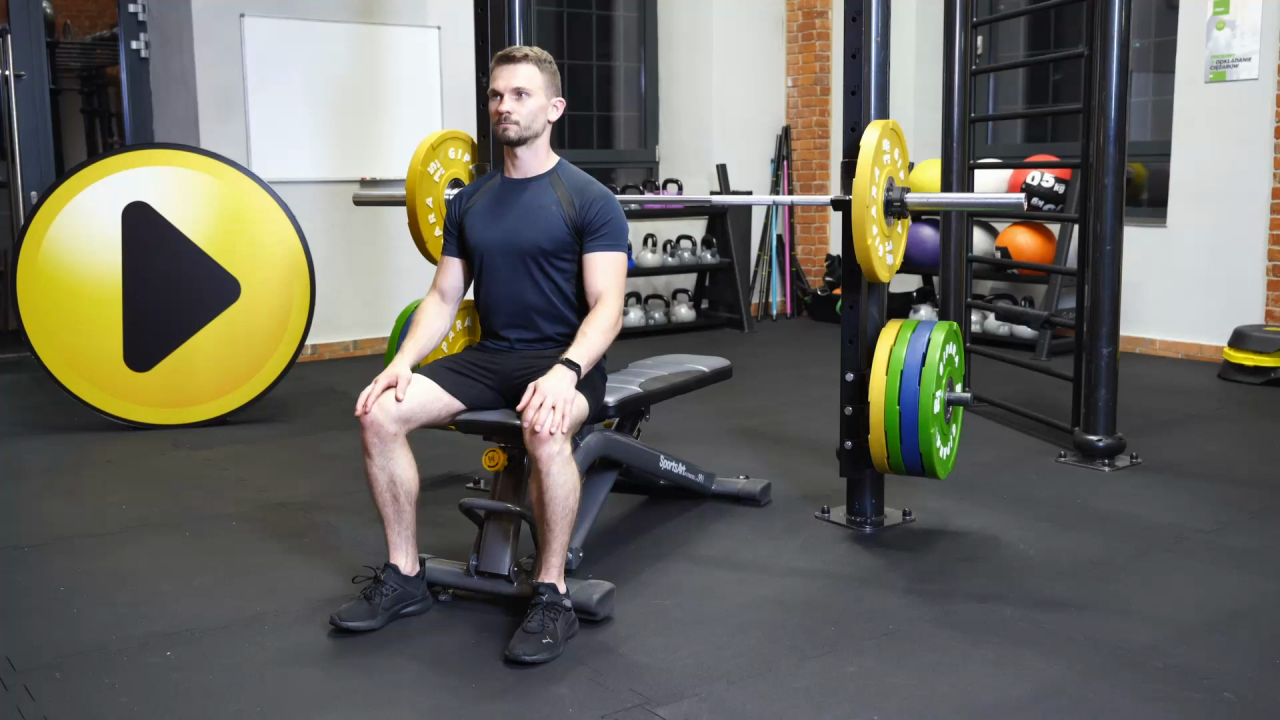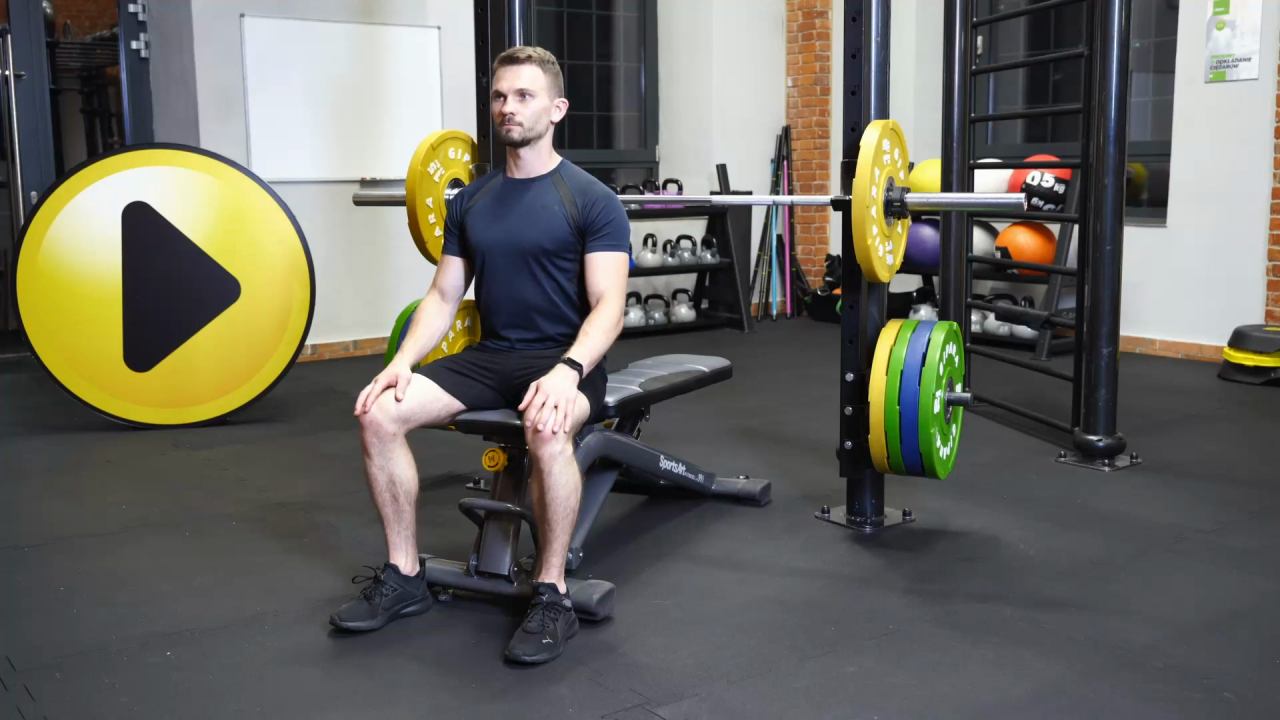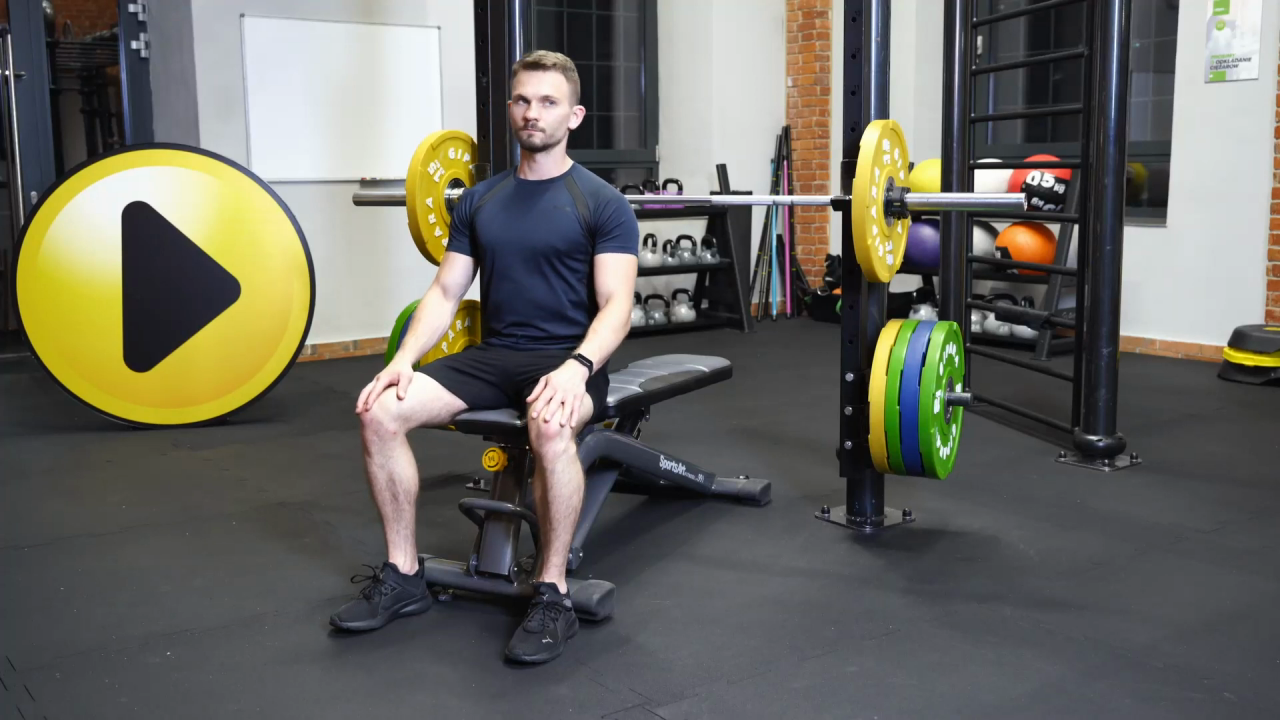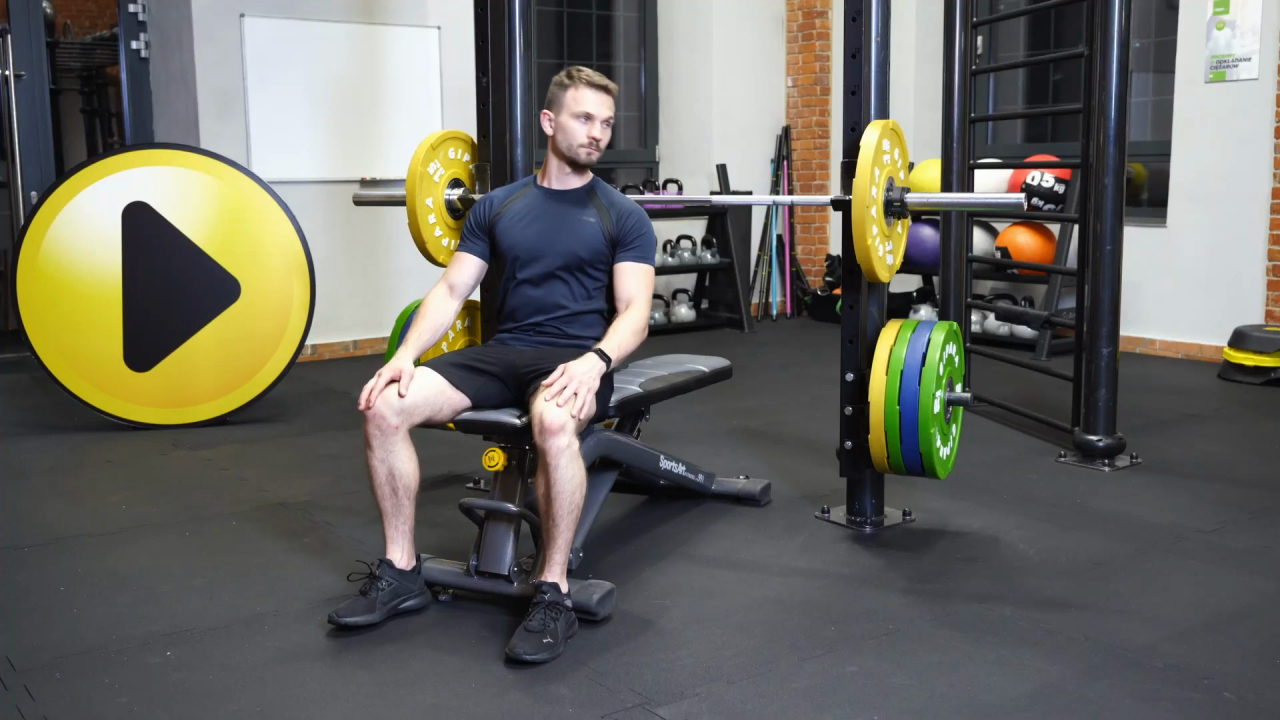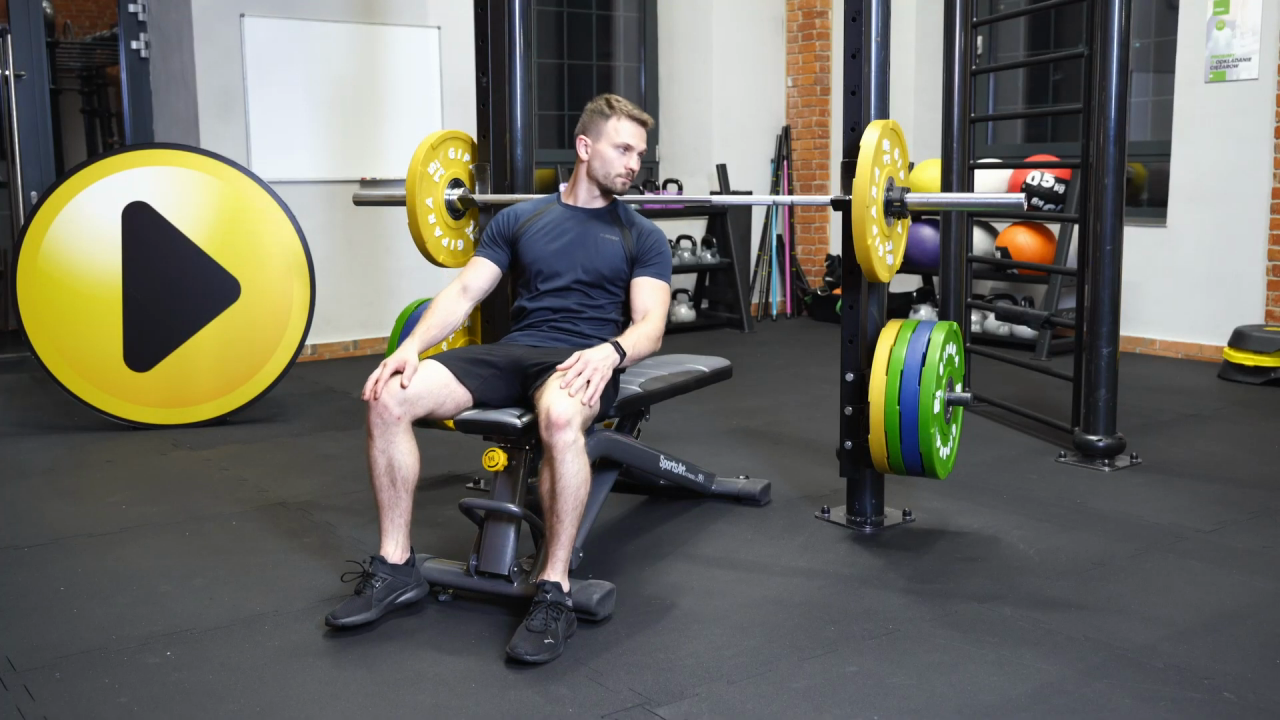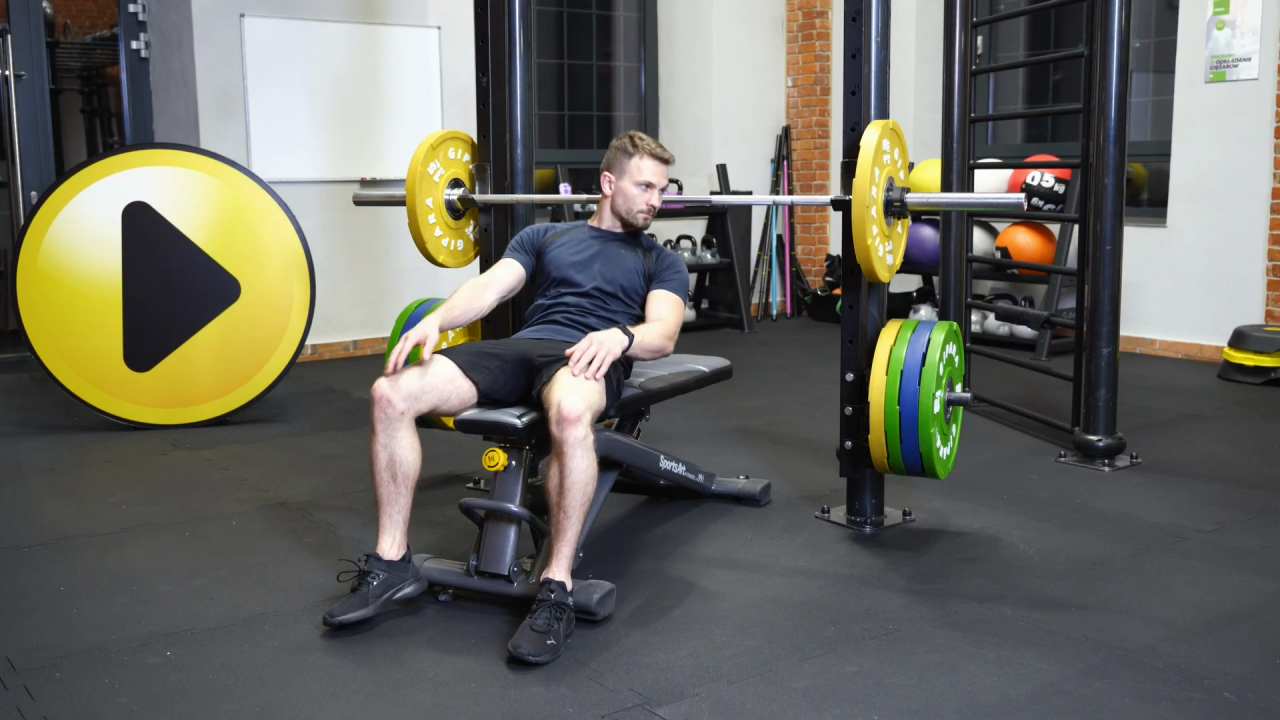
dt=0.4s
person 1, frame 1
left shoulder: (590, 200)
right shoulder: (469, 201)
left elbow: (607, 307)
right elbow: (444, 296)
left wrist: (565, 371)
right wrist: (404, 359)
left hip: (564, 362)
right hip: (489, 357)
left knee: (545, 430)
right knee: (379, 412)
left ankle: (552, 596)
right ankle: (403, 576)
person 1, frame 2
left shoulder: (592, 200)
right shoulder: (470, 201)
left elbow: (608, 306)
right elbow: (443, 296)
left wrist: (568, 370)
right wrist: (403, 360)
left hip: (564, 361)
right hip: (490, 356)
left knee: (547, 431)
right knee: (380, 413)
left ankle: (552, 595)
right ankle: (404, 577)
person 1, frame 3
left shoulder: (603, 204)
right shoulder: (480, 200)
left elbow: (616, 306)
right elbow: (445, 292)
left wrist: (577, 366)
right wrist: (404, 358)
left hip: (568, 360)
right hip: (493, 355)
left knee: (550, 427)
right knee: (380, 412)
left ankle: (553, 595)
right ankle: (403, 575)
person 1, frame 4
left shoulder: (624, 217)
right shoulder: (497, 206)
left elbow: (634, 312)
right elbow: (451, 290)
left wrist: (596, 360)
right wrist: (404, 353)
left hip: (574, 360)
right hip: (502, 352)
left knee: (554, 423)
right knee: (383, 406)
left ankle: (553, 594)
right ankle: (400, 570)
person 1, frame 5
left shoulder: (644, 239)
right shoulder: (519, 219)
left elbow: (650, 327)
right elbow: (464, 291)
left wrist: (610, 352)
right wrist: (412, 345)
left hip: (580, 361)
right hip: (511, 351)
left knee: (560, 417)
right knee: (387, 397)
left ankle: (554, 592)
right ankle: (396, 565)
person 1, frame 6
left shoulder: (663, 264)
right shoulder: (546, 236)
left elbow: (663, 337)
right elbow: (489, 289)
left wrist: (619, 335)
right wrist: (440, 316)
left hip: (587, 357)
right hip: (519, 347)
left knee: (570, 415)
right knee: (390, 394)
left ankle: (556, 591)
right ankle: (392, 562)
